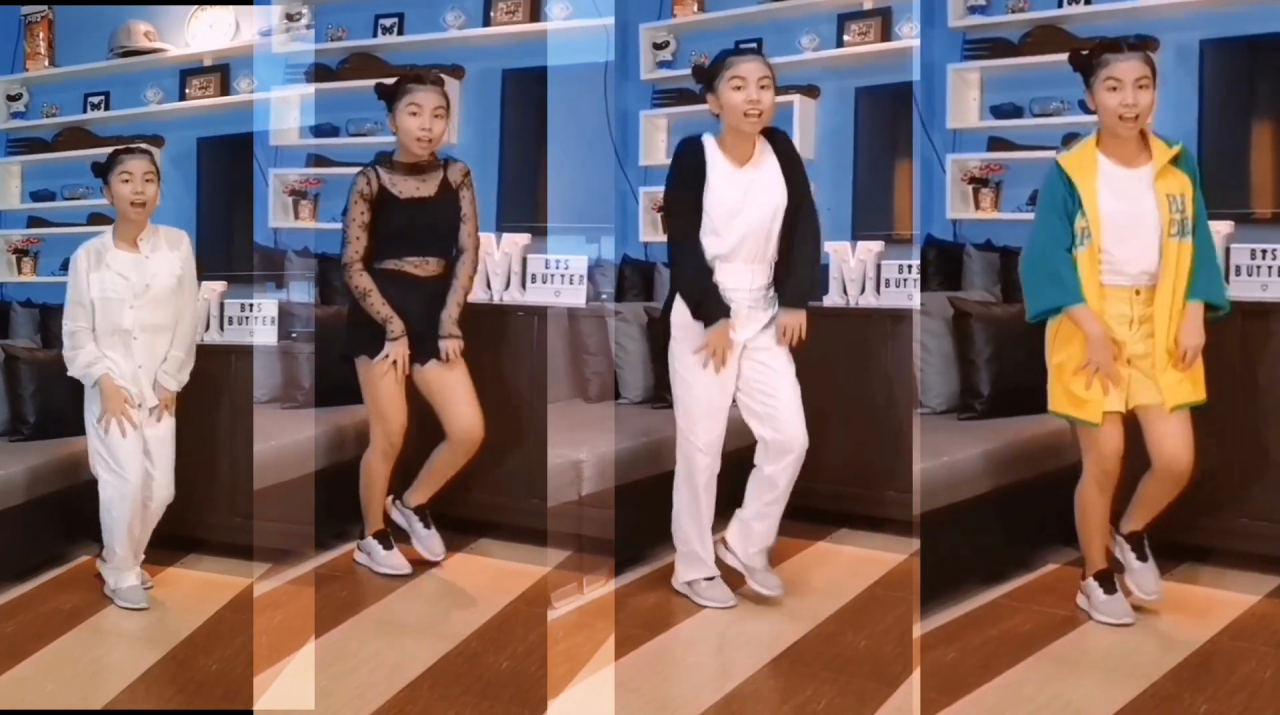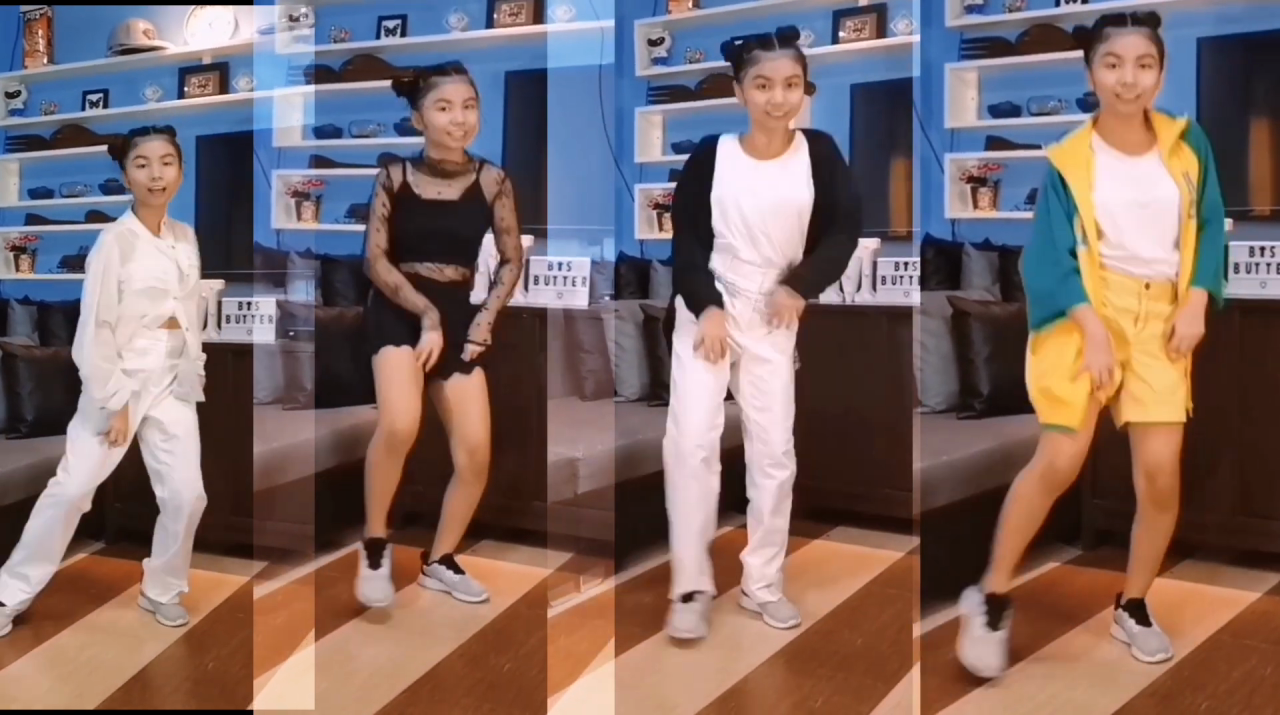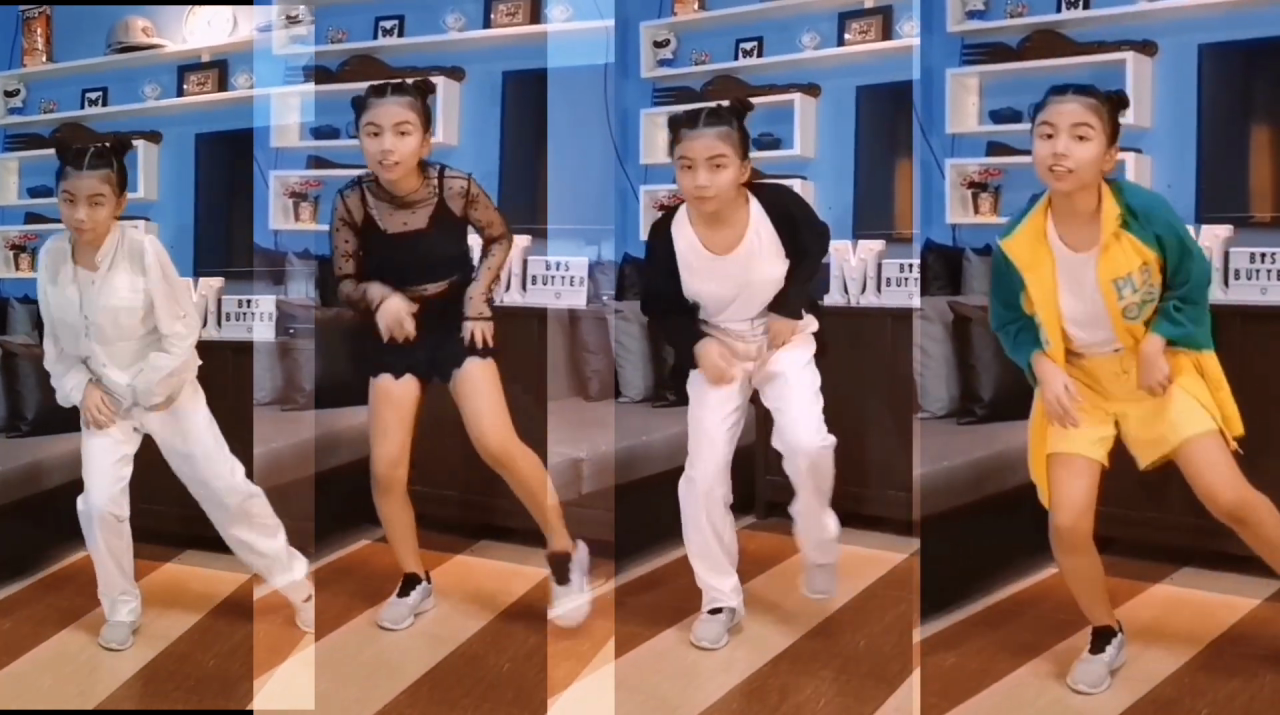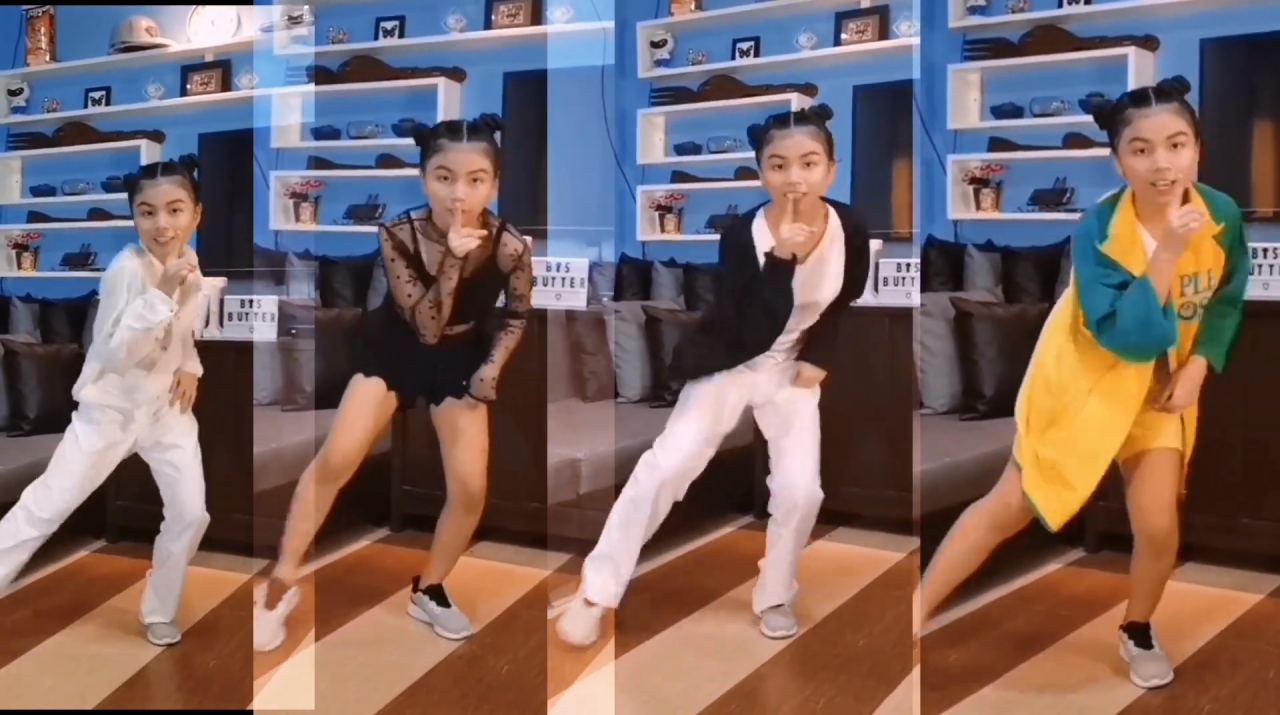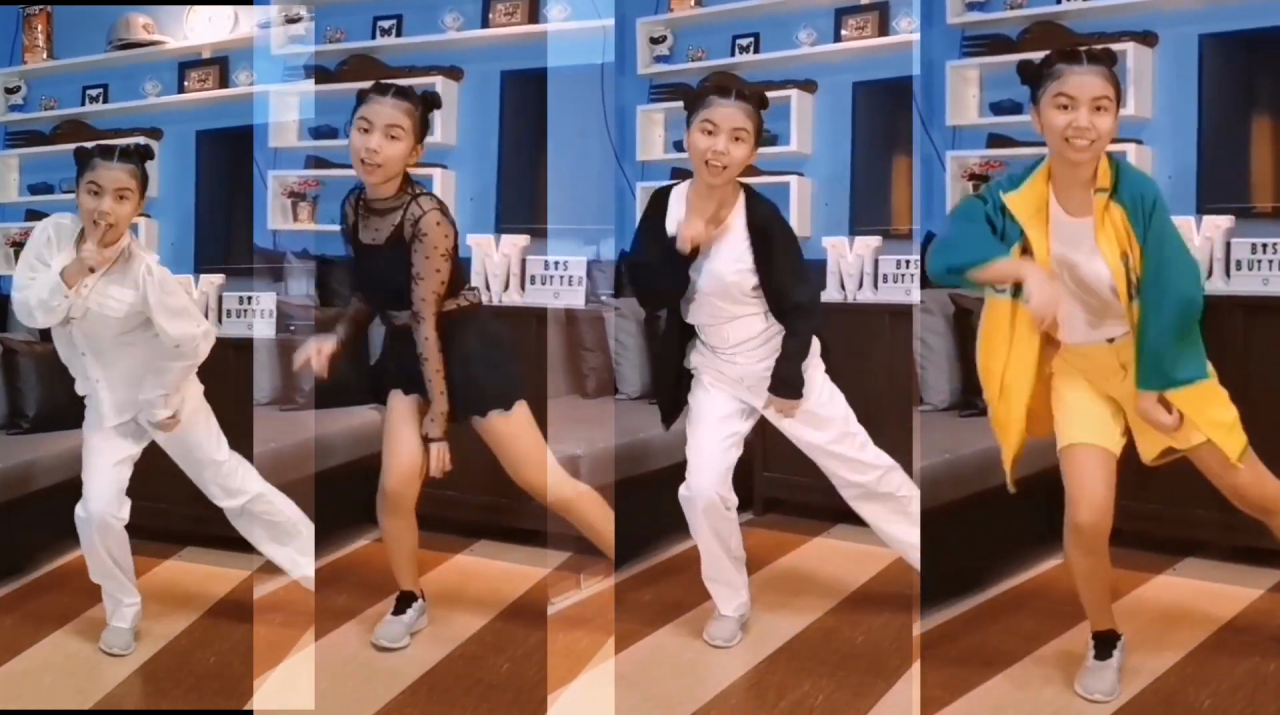
dt=1s
person 1, frame 1
left shoulder: (1175, 166)
right shoulder: (1071, 171)
left elbow: (1196, 246)
right elbow: (1046, 255)
left wrist: (1195, 313)
right wrist: (1090, 328)
left hip: (1160, 325)
right hip: (1092, 325)
left knee: (1176, 462)
right knee: (1103, 461)
left ankle: (1131, 533)
right ankle: (1096, 577)
person 1, frame 2
left shoulder: (1184, 143)
right shoulder: (1069, 161)
left elbow: (1208, 228)
right elbow: (1048, 256)
left wrist: (1195, 302)
right wrist: (1088, 332)
left hip: (1167, 321)
right hip: (1089, 318)
left knee: (1160, 479)
right knee: (1056, 464)
left ankle: (1132, 605)
right ankle: (992, 596)
person 1, frame 3
left shoulder: (1145, 212)
right shoulder: (1019, 241)
left elbow: (1191, 282)
right elbow: (1010, 318)
left wrist: (1162, 346)
right wrist: (1044, 369)
left hip: (1151, 364)
right hip: (1078, 378)
left knee: (1230, 498)
right knee: (1067, 524)
right ankle: (1106, 635)
person 1, frame 4
left shoulder: (1220, 216)
right shoulder: (1098, 231)
left elbow: (1227, 297)
right elbow: (1124, 334)
left wrist: (1198, 365)
right wrist: (1170, 256)
left hip: (1160, 384)
right hip: (1087, 380)
left knee: (1157, 526)
right knee: (1008, 509)
left ankle: (1137, 631)
right ankle: (910, 621)
person 1, frame 5
left shoulder: (1138, 193)
right shoulder: (1013, 203)
left elbow: (1174, 295)
right elbow: (947, 258)
left wrist: (1155, 385)
right wrist: (1022, 273)
left hip: (1156, 363)
right hip: (1077, 371)
right knee: (1087, 520)
right ankle: (1104, 641)
person 2, frame 1
left shoulder: (781, 151)
right shoulder: (694, 156)
left elbow: (804, 232)
right elbow: (683, 245)
left wrist: (795, 302)
right wrist: (715, 318)
left hip: (760, 317)
right hip: (702, 318)
left knee: (788, 439)
right knee: (699, 448)
left ankle: (745, 546)
right ankle: (694, 568)
person 2, frame 2
left shoulder: (818, 150)
right shoulder: (711, 154)
left elbow: (845, 230)
right elbow: (685, 238)
left wrist: (801, 285)
right wrist: (704, 307)
left hip: (771, 321)
right hip: (707, 314)
left knee: (773, 455)
right knee: (691, 444)
left ankle: (764, 584)
right ankle: (690, 585)
person 2, frame 3
left shoulder: (777, 203)
right shoulder: (668, 231)
left elbow: (816, 246)
right elbow: (658, 309)
left wrist: (789, 307)
right wrist: (698, 349)
left hip: (782, 339)
right hip: (715, 351)
left knee: (807, 444)
right knee: (704, 476)
left ankle: (818, 545)
right ankle: (721, 599)
person 2, frame 4
left shoulder: (849, 226)
right shoulder: (743, 233)
right elbow: (743, 329)
left wrist: (819, 354)
right wrist: (780, 258)
left hip: (792, 368)
right hip: (729, 364)
left knee: (801, 492)
right knee: (665, 469)
left ankle: (774, 596)
right ankle: (597, 591)
person 2, frame 5
left shoulder: (761, 216)
right shoulder: (665, 205)
left elbow: (802, 302)
right elbow: (648, 295)
left wrist: (789, 380)
right wrist: (678, 246)
left hip: (782, 365)
right hip: (715, 374)
left knee: (863, 467)
right knee: (703, 490)
right ankle: (731, 603)
person 3, frame 1
left shoulder: (456, 174)
right shoulder: (371, 180)
left elbow: (468, 250)
right elbow: (354, 266)
left wrist: (451, 321)
right wrist: (394, 328)
left hip: (432, 311)
right hip: (382, 314)
left knee: (469, 431)
right knee: (389, 435)
left ankle: (411, 504)
right ankle: (372, 538)
person 3, frame 2
left shoulder: (491, 178)
right shoulder: (395, 175)
left elbow: (512, 257)
right elbow: (375, 259)
left wrist: (483, 323)
right wrist: (426, 314)
left hip: (461, 316)
right hip: (399, 313)
left knee: (475, 456)
right knee: (398, 426)
left ankle: (440, 560)
right ankle: (375, 544)
person 3, frame 3
left shoulder: (456, 189)
right shoulder: (353, 202)
left elbow: (500, 237)
right elbow: (345, 279)
left wrist: (478, 296)
right wrist: (381, 297)
left hip: (454, 322)
right hip: (395, 332)
left knee: (497, 445)
right knee: (386, 473)
left ankle: (564, 553)
right ankle: (414, 580)
person 3, frame 4
left shoulder: (509, 245)
right shoulder: (400, 234)
left elbow: (519, 312)
right elbow: (427, 327)
left wrist: (495, 363)
right wrist: (453, 257)
left hip: (461, 355)
right hip: (397, 345)
left knee: (471, 489)
right knee: (334, 461)
left ankle: (428, 590)
right ankle: (279, 585)
person 3, frame 5
left shoulder: (426, 215)
right shoulder: (354, 206)
left elbow: (430, 321)
left wrist: (438, 421)
right wrist: (334, 338)
left hip: (464, 347)
right hip: (405, 352)
left knee: (548, 484)
right knee: (394, 488)
right ankle: (409, 599)
person 4, frame 1
left shoulder: (176, 243)
right shoulder: (89, 256)
left elbow: (185, 319)
right elbow: (76, 333)
left wrist: (172, 380)
right wrist: (105, 381)
left hip: (157, 385)
right hip: (109, 385)
left knee: (160, 488)
right knee: (124, 483)
left ankle: (122, 559)
right ankle: (120, 576)
person 4, frame 2
left shoulder: (186, 237)
right shoulder: (115, 241)
right elbow: (93, 328)
left wrist: (191, 371)
right wrist: (114, 400)
left hip: (170, 382)
right hip: (114, 383)
left knee: (187, 494)
right knee: (71, 489)
left ankle: (162, 590)
person 4, frame 3
left shoulder: (143, 249)
right shoulder: (52, 257)
left elbow: (181, 331)
right elbow: (57, 342)
left wrist: (151, 392)
right wrist: (82, 388)
left hip: (167, 389)
right hip: (106, 397)
left knee: (227, 489)
right knee: (99, 504)
left ankle: (296, 581)
right ankle: (121, 610)
person 4, frame 4
left shoulder: (184, 262)
right shoulder: (128, 269)
right elbow: (115, 352)
left wrist: (189, 368)
right wrist: (163, 291)
left hip: (167, 407)
right hip: (110, 405)
left knee: (191, 514)
right knee: (48, 504)
left ankle: (159, 611)
person 4, frame 5
left shoulder: (143, 269)
right shoulder: (51, 234)
left elbow: (195, 336)
right elbow: (29, 310)
left wrist: (165, 403)
right wrist: (76, 270)
left hip: (165, 395)
right hip: (107, 402)
left knee: (234, 486)
right knee: (97, 511)
left ankle: (323, 568)
right ankle: (122, 613)
